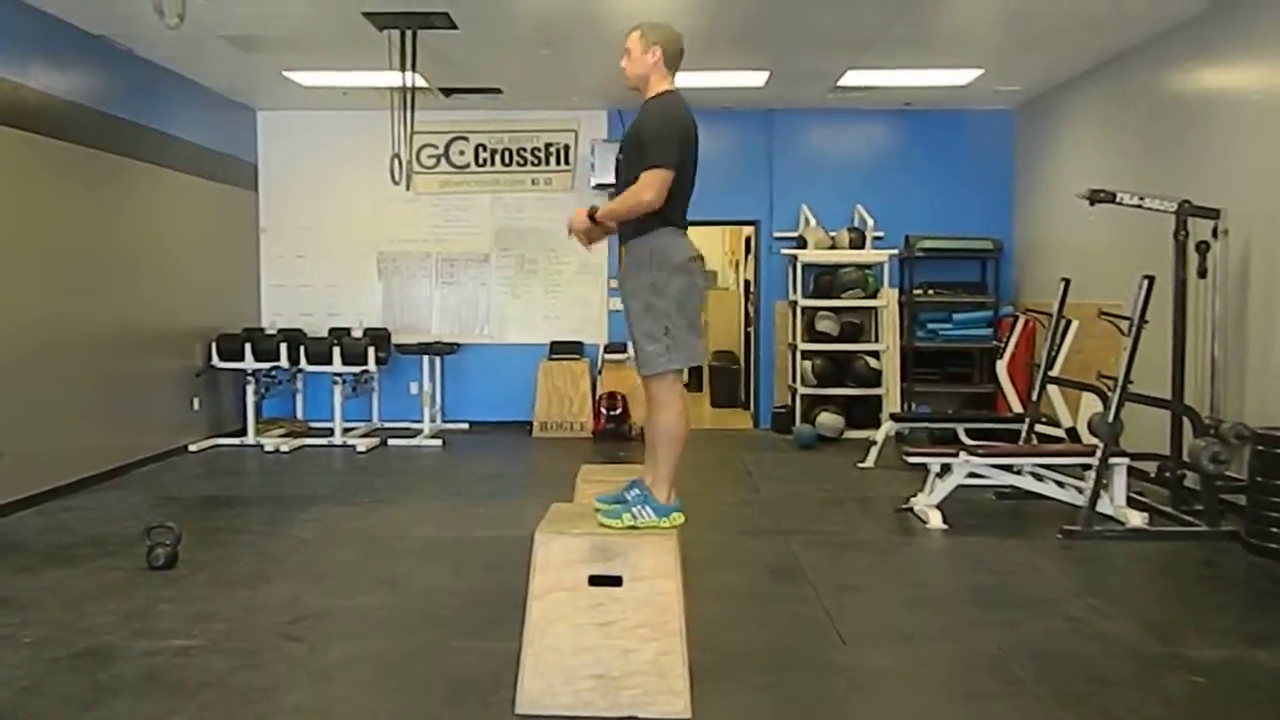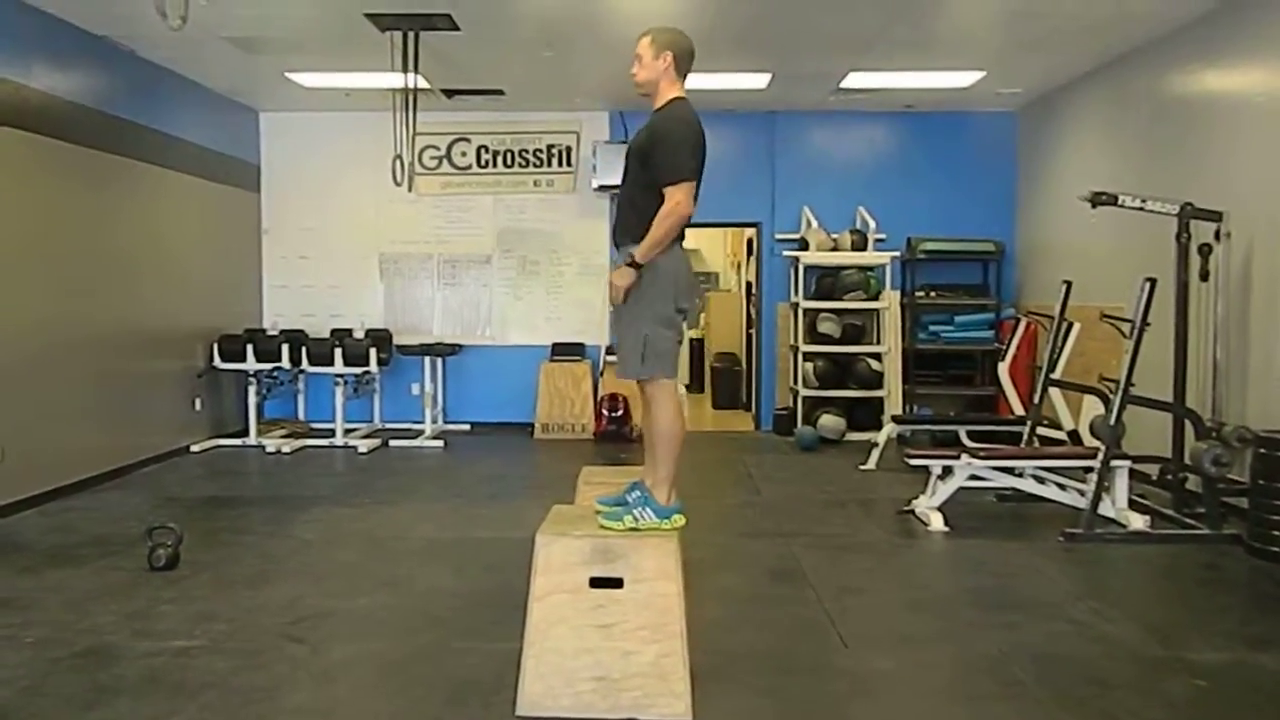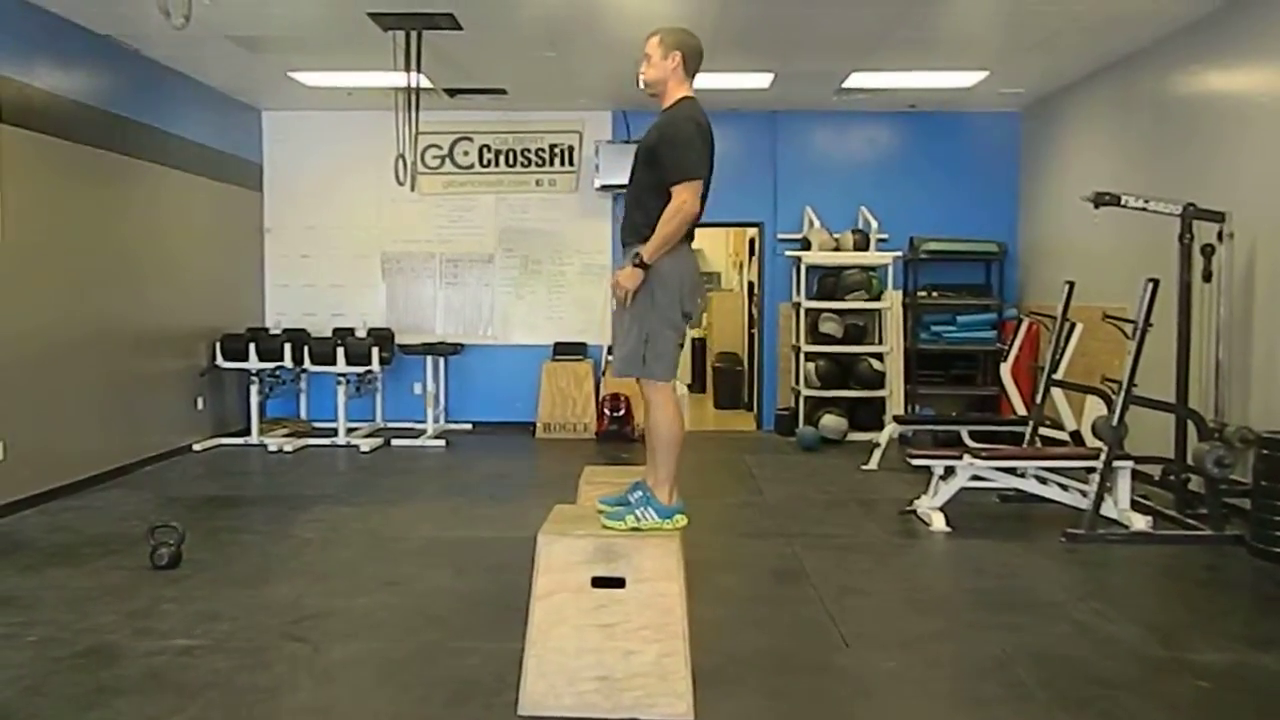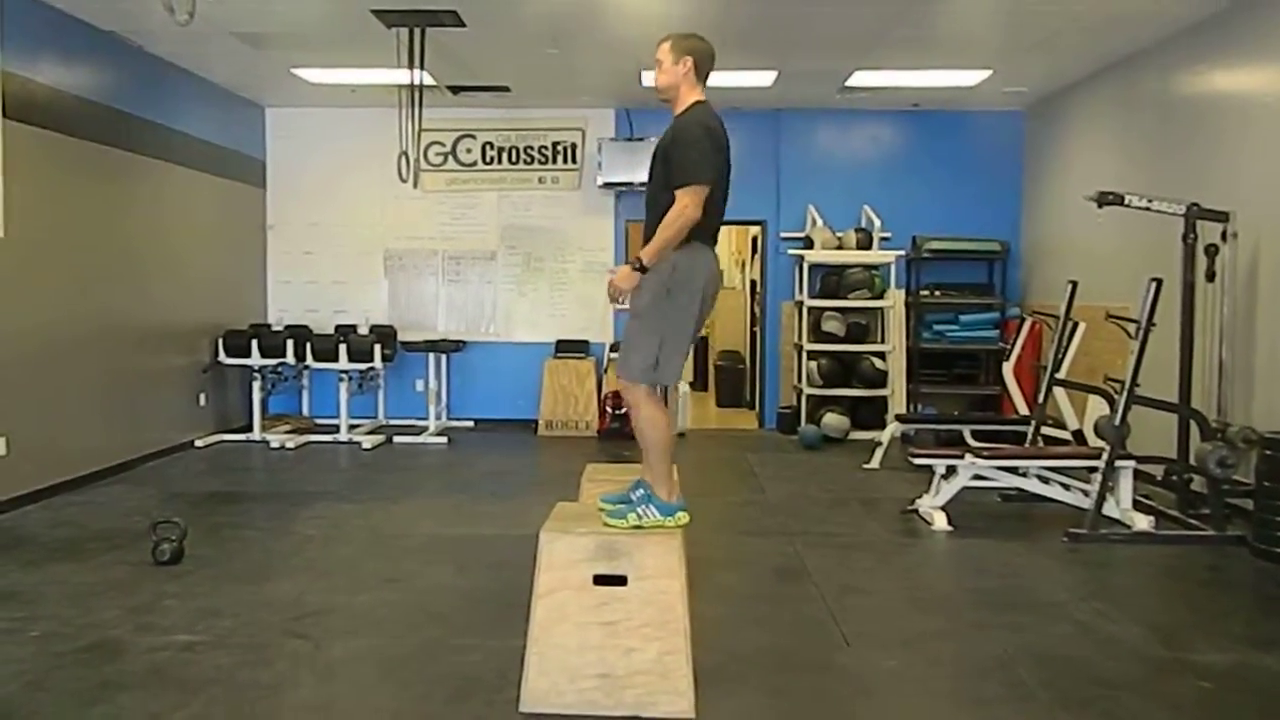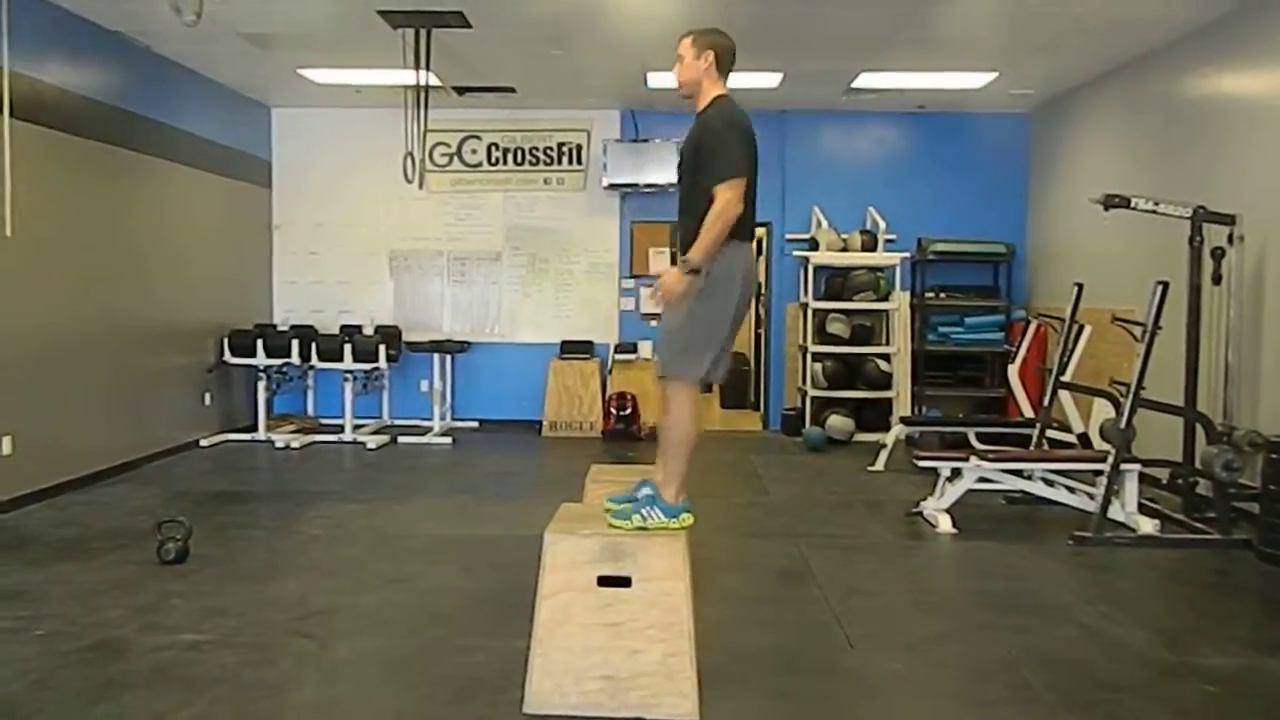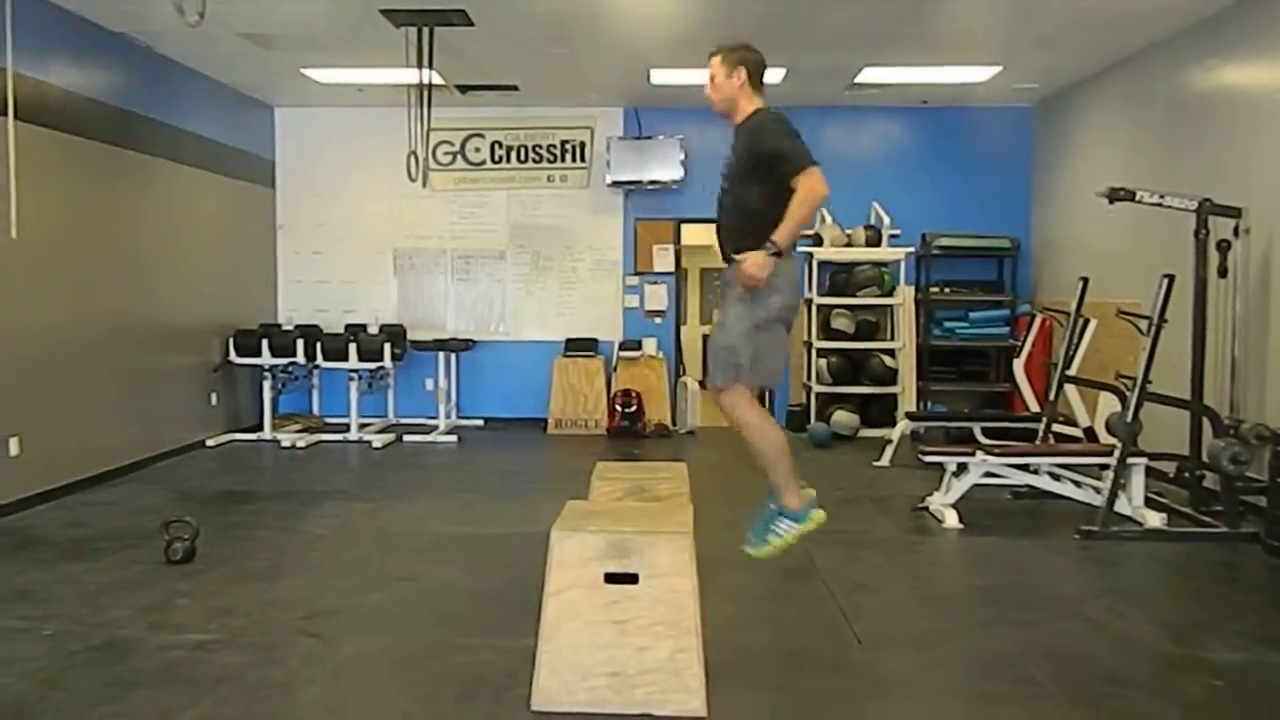
dt=0.2s
person 1, frame 1
left shoulder: (663, 114)
right shoulder: (661, 114)
left elbow: (650, 193)
left wrist: (592, 218)
right wrist: (602, 222)
left hip: (657, 253)
right hip: (653, 252)
left knee: (664, 379)
right knee: (655, 377)
left ankle: (661, 500)
right ankle: (652, 484)
person 1, frame 2
left shoulder: (674, 123)
right shoulder: (666, 121)
left elbow: (679, 205)
left wrist: (632, 264)
left hip: (649, 266)
right hip: (646, 265)
left knee: (658, 382)
right knee: (650, 381)
left ankle: (662, 502)
right ankle: (651, 486)
person 1, frame 3
left shoulder: (682, 123)
right shoulder: (676, 122)
left elbow: (685, 204)
left wrist: (639, 262)
left hip: (659, 265)
right hip: (656, 263)
left knee: (656, 383)
right knee: (652, 381)
left ankle: (664, 502)
right ankle: (653, 486)
person 1, frame 4
left shoulder: (693, 128)
right shoulder: (694, 126)
left elbow: (688, 209)
left wrist: (637, 265)
right wrist: (645, 264)
left hip: (680, 267)
right hip: (677, 266)
left knee: (638, 383)
right knee: (640, 382)
left ankle: (664, 500)
right ankle: (654, 485)
person 1, frame 5
left shoulder: (722, 122)
right shoulder: (713, 121)
left elbow: (730, 201)
left wrist: (688, 269)
left hip: (718, 267)
right hip: (709, 265)
left knee: (679, 382)
right knee: (677, 380)
left ankle: (670, 501)
right ankle: (661, 484)
person 1, frame 6
left shoulder: (767, 129)
right shoulder: (748, 134)
left elbow: (813, 187)
left wrist: (773, 249)
left hip: (761, 277)
right hip: (748, 275)
left knee: (734, 395)
right knee: (735, 392)
left ankle: (796, 504)
right ankle: (785, 496)
